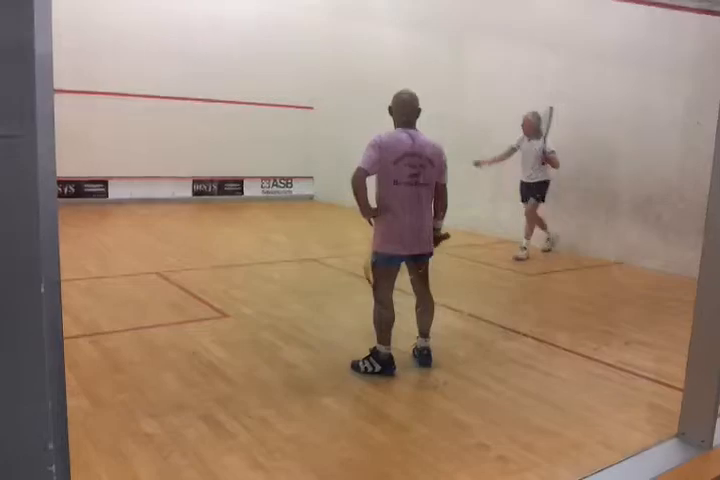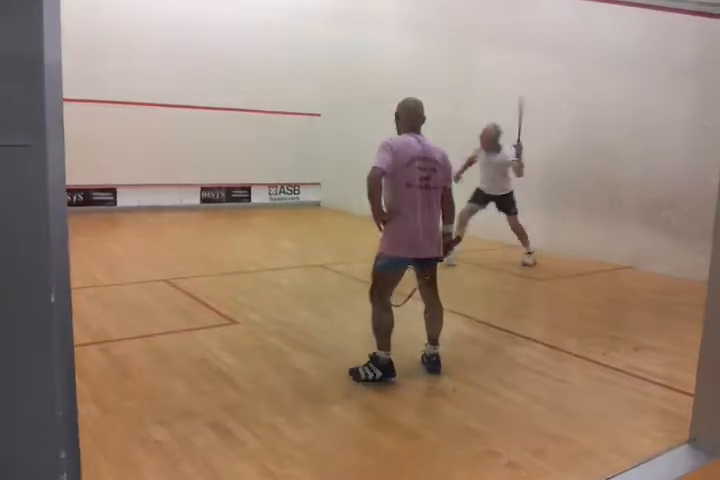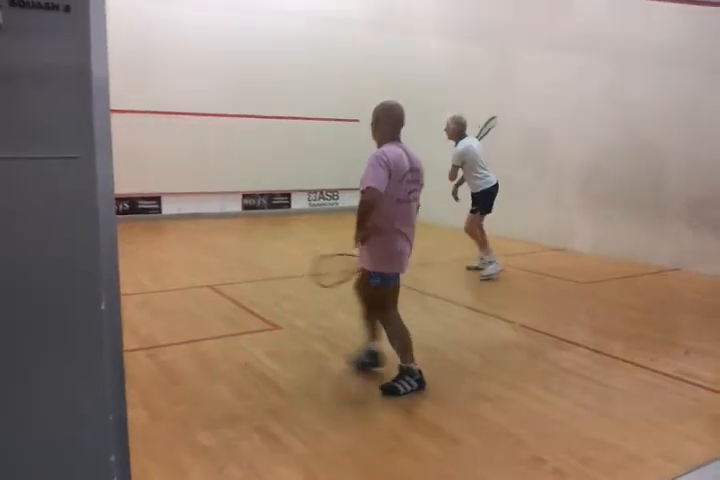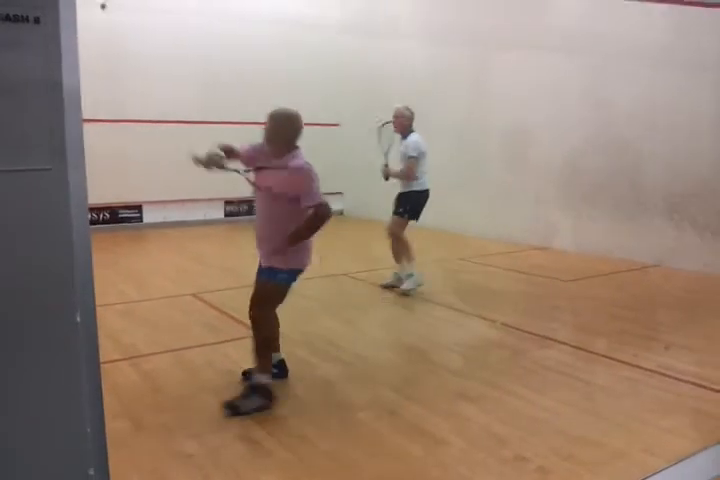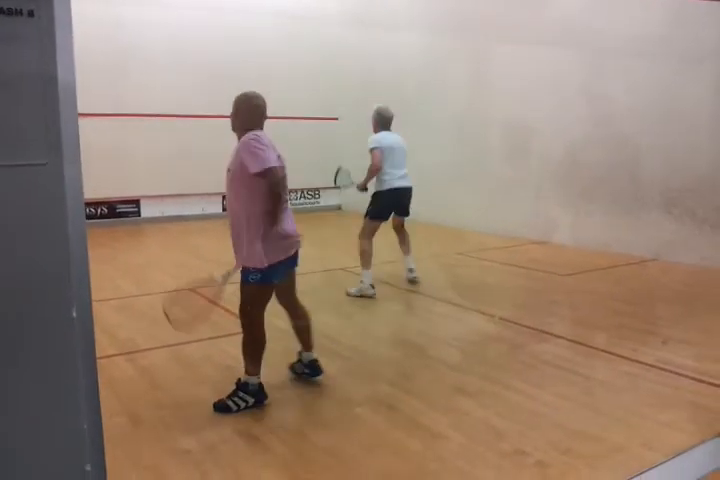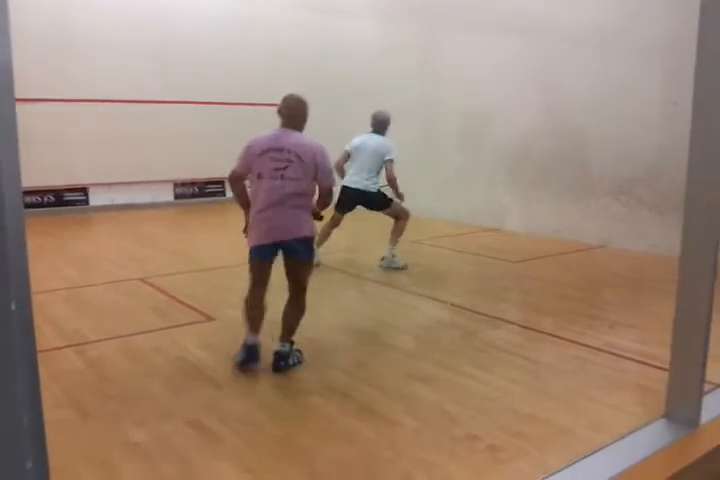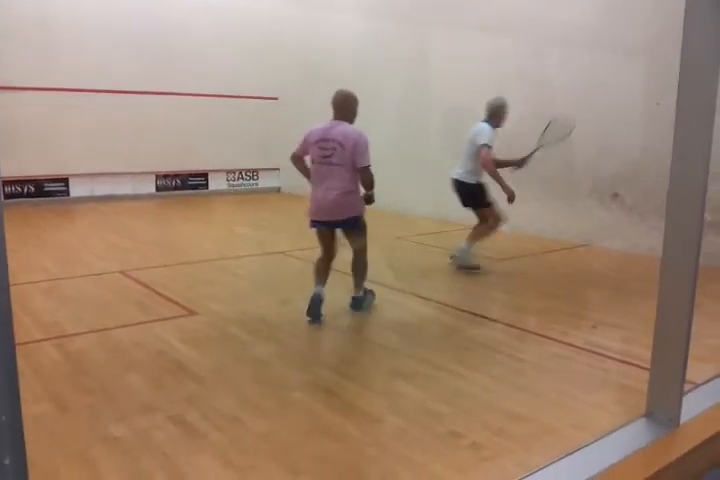
dt=0.5s
person 1, frame 1
left shoulder: (382, 143)
right shoulder: (435, 149)
left elbow: (358, 178)
right elbow: (441, 195)
left wrist: (366, 210)
right wrist: (437, 227)
left hip: (390, 234)
right hip: (422, 235)
left knee: (383, 294)
right knee: (422, 290)
left ankle: (382, 357)
right ankle: (423, 347)
person 1, frame 2
left shoulder: (392, 146)
right shoulder: (439, 154)
left elbow: (374, 178)
right elbow: (447, 199)
left wrist: (378, 212)
right wrist: (448, 233)
left hip: (398, 239)
right hip: (429, 239)
left knee: (379, 296)
right knee: (430, 295)
left ankle: (381, 362)
right ankle: (432, 354)
person 1, frame 3
left shoulder: (381, 157)
right shoulder: (414, 160)
left elbow: (371, 198)
left wrist: (361, 229)
left hip: (383, 248)
right hip: (398, 242)
left knee: (384, 310)
right knee: (363, 291)
left ankle: (411, 372)
right ankle: (372, 351)
person 1, frame 4
left shoulder: (301, 168)
right shoulder: (266, 153)
left elbow: (322, 213)
right elbow: (236, 152)
left wrist: (286, 243)
right wrist: (226, 151)
left hip: (286, 256)
right hip: (271, 252)
left knee: (260, 313)
right knee: (263, 309)
left ankle: (260, 386)
right ankle: (274, 363)
person 1, frame 5
left shoulder: (252, 142)
right shoulder: (254, 144)
left elbow: (276, 178)
left wrist: (272, 225)
left hip: (264, 247)
right hip: (281, 243)
left knee: (250, 314)
right knee: (291, 302)
left ankle: (252, 387)
right ankle: (308, 361)
person 1, frame 6
left shoulder: (257, 144)
right shoulder: (315, 150)
left elbow: (235, 179)
right elbow: (327, 195)
left wrist: (249, 212)
right wrist: (316, 209)
left hip: (262, 228)
right hip: (298, 228)
left knee: (256, 289)
right knee: (297, 290)
left ankle: (251, 343)
right ankle: (283, 350)
person 1, frame 7
left shoulder: (314, 133)
right shoulder: (356, 136)
left elbow: (295, 157)
right elbow: (364, 174)
right wrist: (369, 193)
left hip: (319, 206)
right hip: (348, 205)
left knee: (326, 253)
right knee: (359, 250)
left ankle: (317, 295)
right ankle: (358, 296)
person 2, frame 1
left shoulder: (543, 143)
right shoulder: (522, 140)
left elbow: (556, 165)
right elbow: (505, 155)
left wrist: (547, 158)
right wrist: (485, 162)
left hip: (540, 182)
right hip: (525, 181)
left knee: (529, 212)
right knee: (532, 214)
left ankle: (524, 248)
right ankle: (550, 237)
person 2, frame 2
left shoulder: (505, 155)
right shoulder: (481, 151)
left elbow: (519, 174)
right elbow: (471, 159)
left wrist: (519, 156)
right wrist: (460, 172)
left hip: (503, 192)
right hip: (484, 190)
left knee: (514, 224)
right knee: (463, 216)
left ankle: (529, 252)
right ankle: (450, 254)
person 2, frame 3
left shoulder: (461, 150)
right shoulder: (471, 141)
left elbow: (452, 177)
right wrist: (457, 185)
left hip: (485, 189)
right hip: (486, 186)
left knee: (470, 227)
right knee: (476, 225)
left ankle: (492, 262)
right ankle: (485, 259)
person 2, frame 4
left shoulder: (412, 142)
right shoulder: (407, 140)
left elbow: (410, 174)
left wrist: (390, 173)
left hip: (416, 192)
right hip: (408, 191)
left knee: (396, 231)
right knee: (393, 232)
left ankle: (413, 274)
right ankle: (400, 274)
person 2, frame 5
left shoulder: (376, 139)
right shoulder: (399, 140)
left elbow: (376, 165)
left wrist: (364, 183)
left hip: (386, 191)
right hip: (405, 189)
left knee: (365, 235)
right knee: (399, 227)
left ankle: (366, 284)
right ankle: (410, 269)
person 2, frame 6
left shoulder: (356, 140)
right shoulder: (386, 146)
left elbow: (338, 165)
right elbow: (390, 177)
right wrist: (397, 193)
left hip: (349, 188)
right hip: (369, 192)
left knee: (333, 223)
right knee: (403, 215)
right ankle: (389, 257)
person 2, frame 7
left shoulder: (483, 128)
right shoulder: (485, 131)
left elbow: (489, 162)
right elbow: (485, 162)
left wrist: (517, 162)
right wrist: (504, 186)
left hip: (464, 180)
right hip: (466, 182)
left knee: (486, 220)
right knee: (496, 219)
left ankle: (463, 255)
right ankle: (463, 251)
